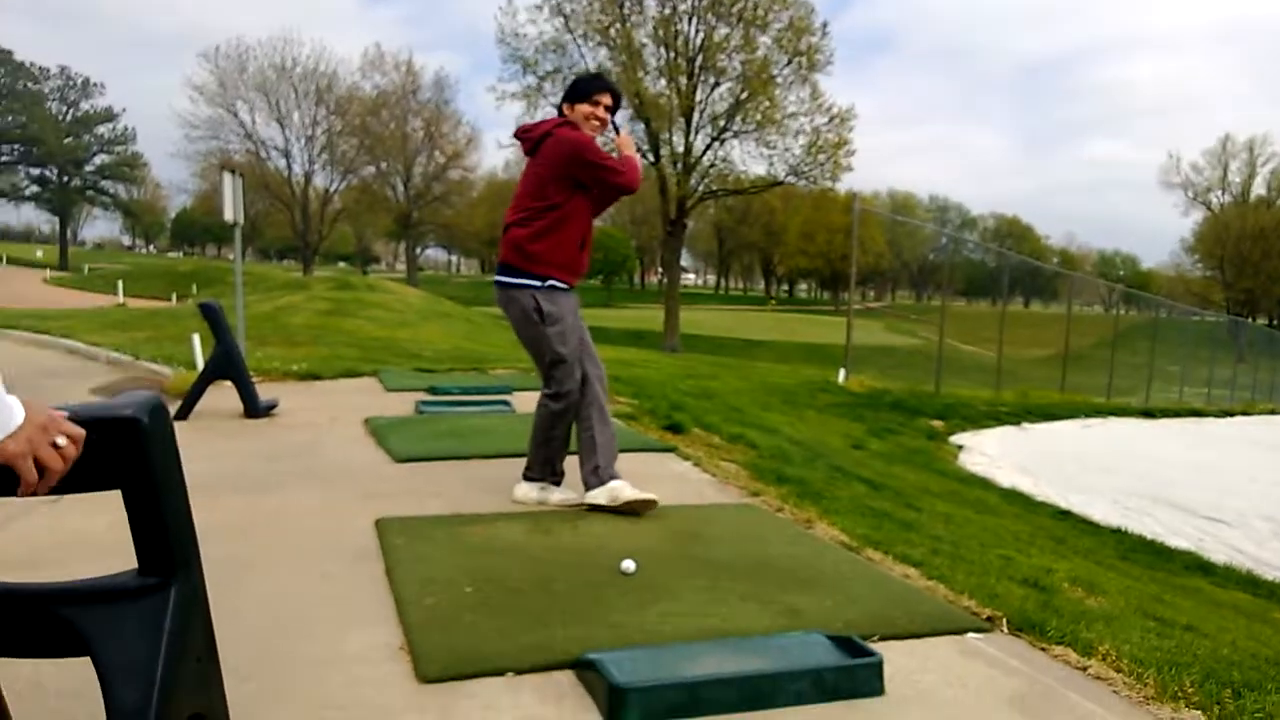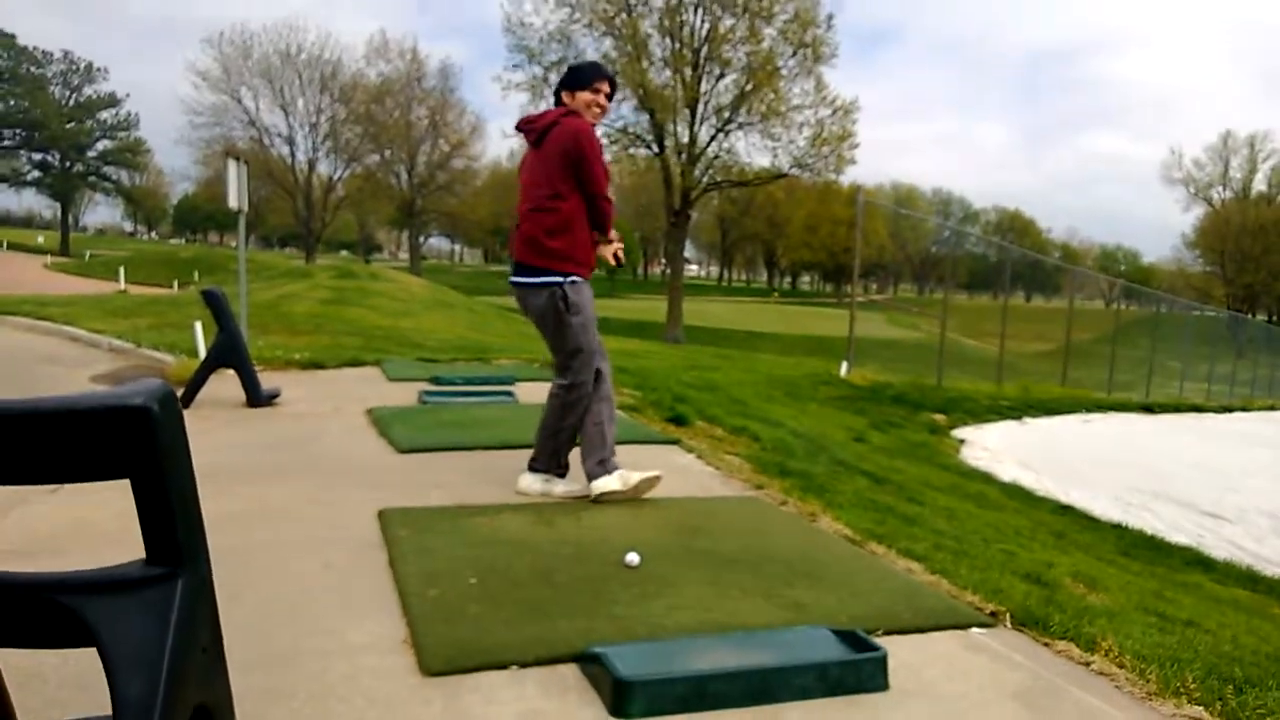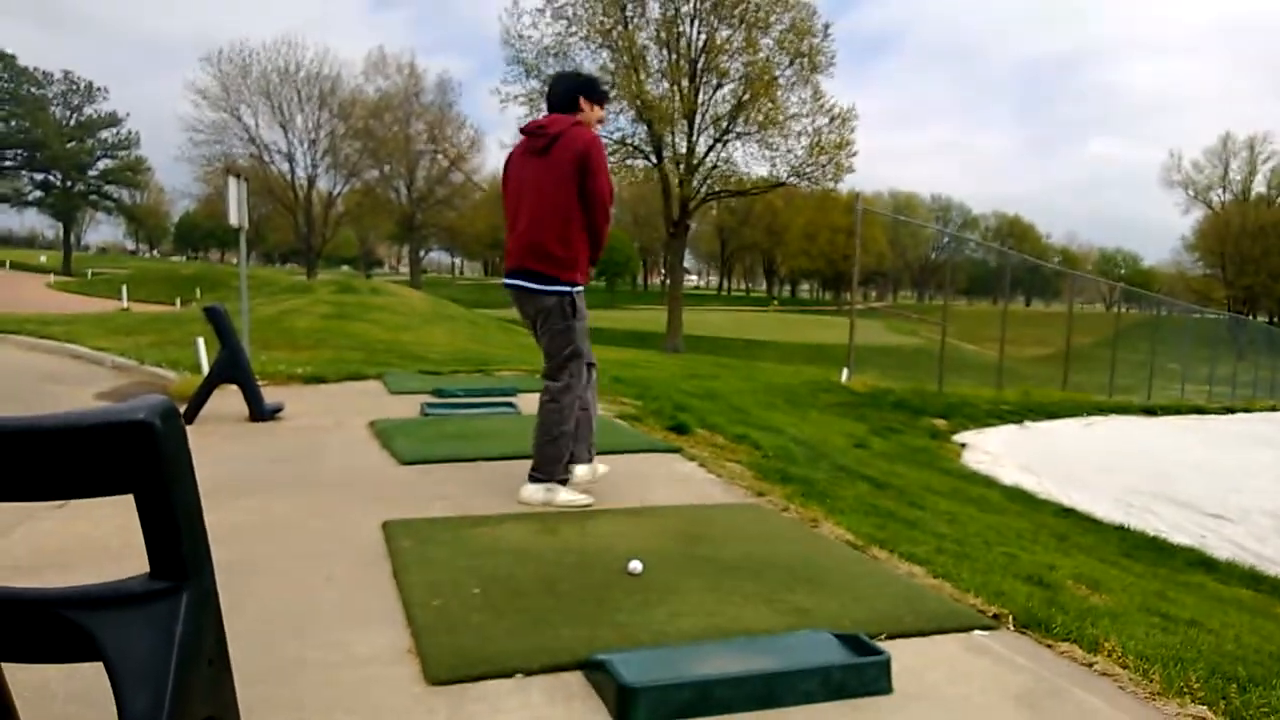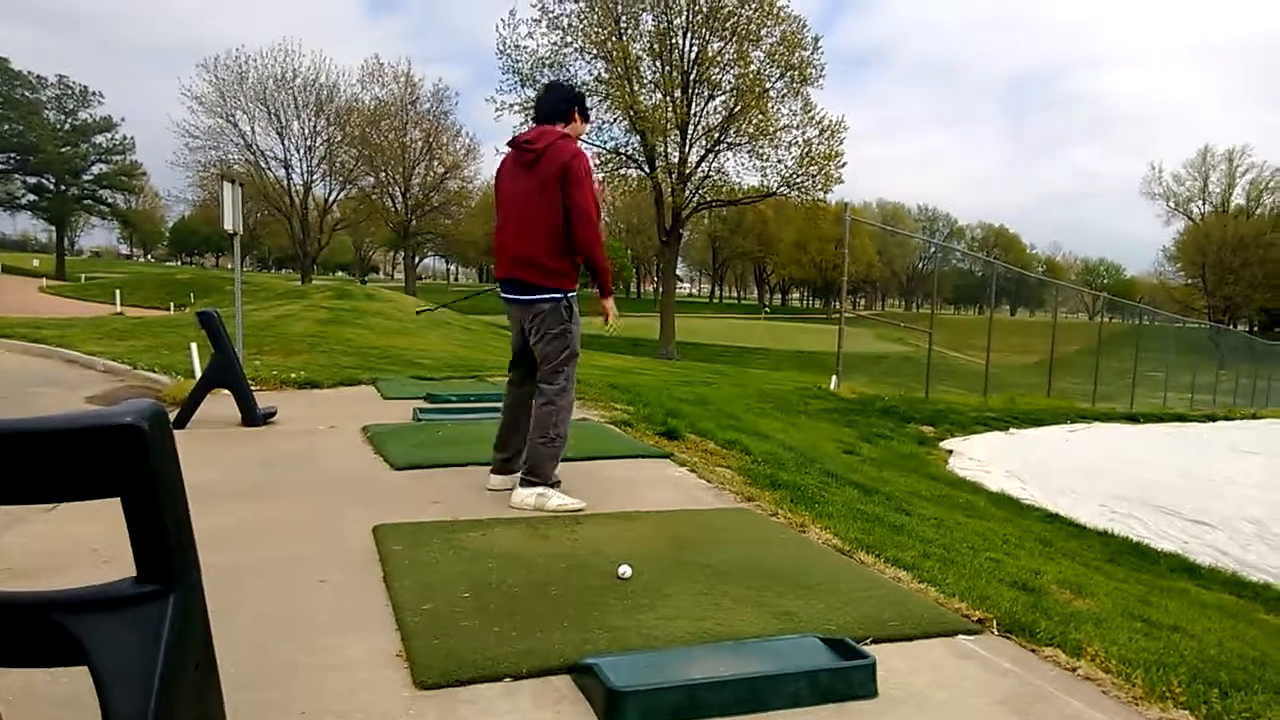
dt=0.3s
person 1, frame 1
left shoulder: (561, 149)
right shoulder: (571, 143)
left elbow: (588, 205)
right elbow: (627, 182)
left wrist: (616, 173)
right wrist: (630, 155)
left hip: (549, 284)
right hip: (532, 283)
left knee: (589, 377)
right knee: (564, 383)
left ankle: (602, 481)
right ankle: (537, 481)
person 1, frame 2
left shoulder: (539, 141)
right shoulder: (577, 134)
right elbow: (599, 201)
left wrist: (594, 243)
right wrist: (604, 234)
left hip: (537, 272)
right hip: (554, 276)
left knee: (595, 369)
right knee: (578, 373)
left ankle: (604, 470)
right ankle: (543, 472)
person 1, frame 3
left shoulder: (521, 150)
right shoulder: (586, 142)
right elbow: (600, 213)
right wrist: (589, 259)
left hip: (522, 275)
right hip: (556, 279)
left knee: (580, 366)
right knee: (565, 377)
left ankle: (578, 460)
right ankle: (544, 481)
person 1, frame 4
left shoulder: (511, 159)
right shoulder: (570, 156)
right elbow: (586, 229)
right wrist: (606, 289)
left hip: (511, 285)
right hip: (549, 289)
left knee: (524, 374)
right knee: (555, 383)
left ankle: (505, 465)
right ankle: (534, 485)
